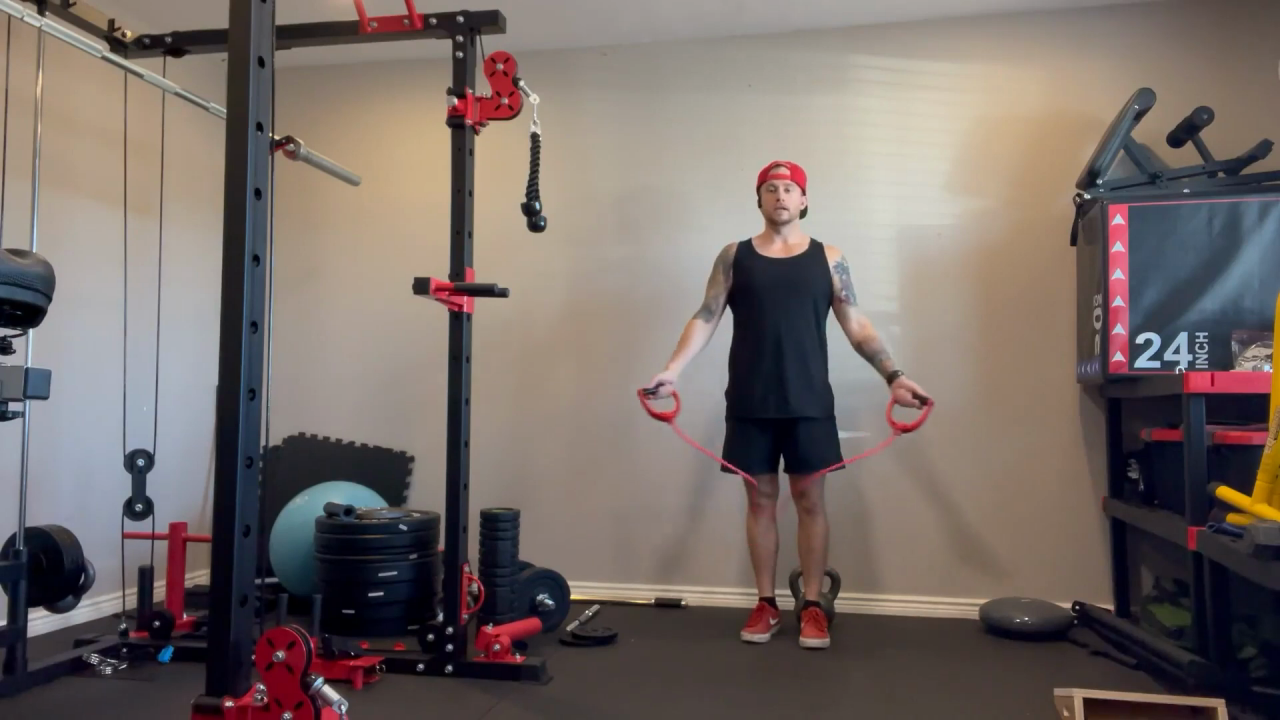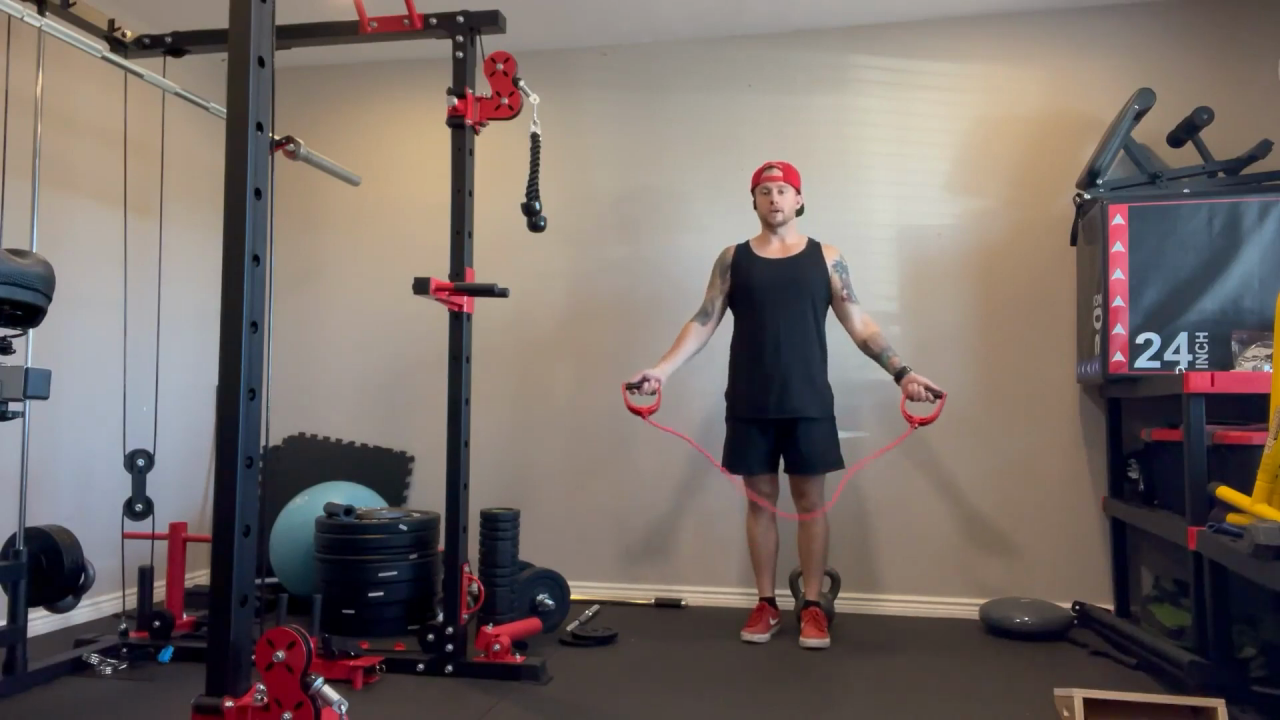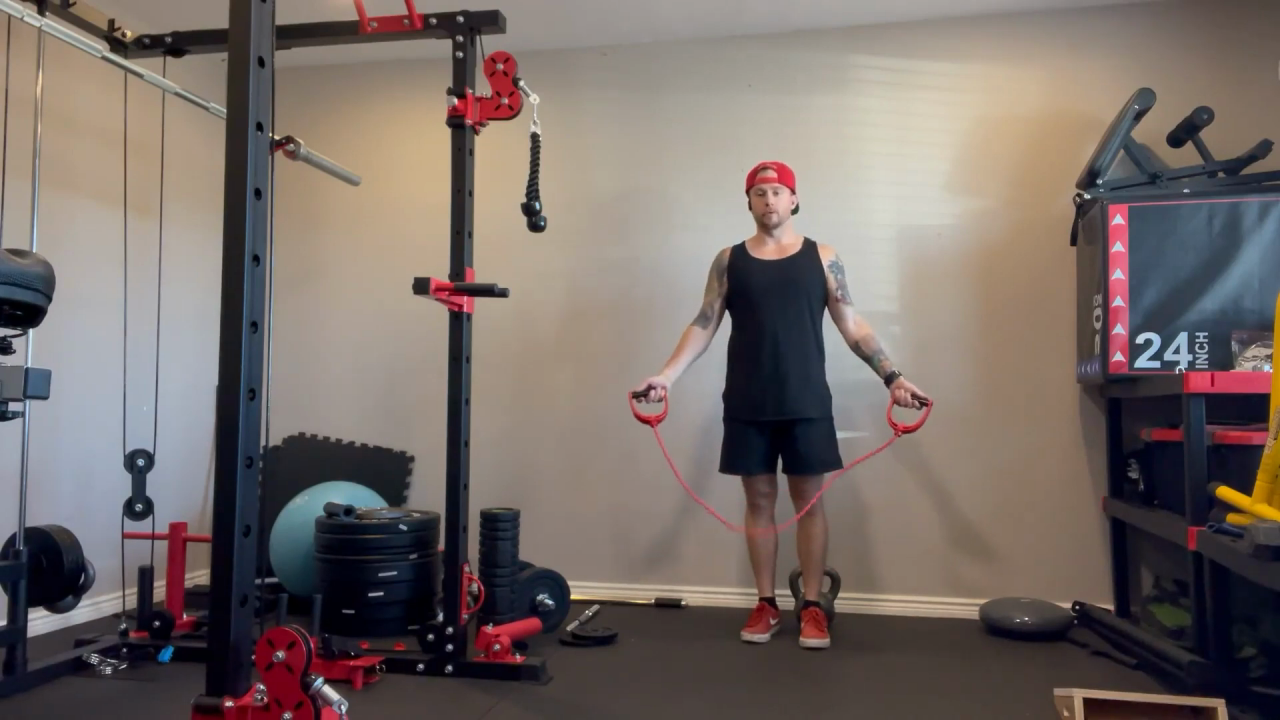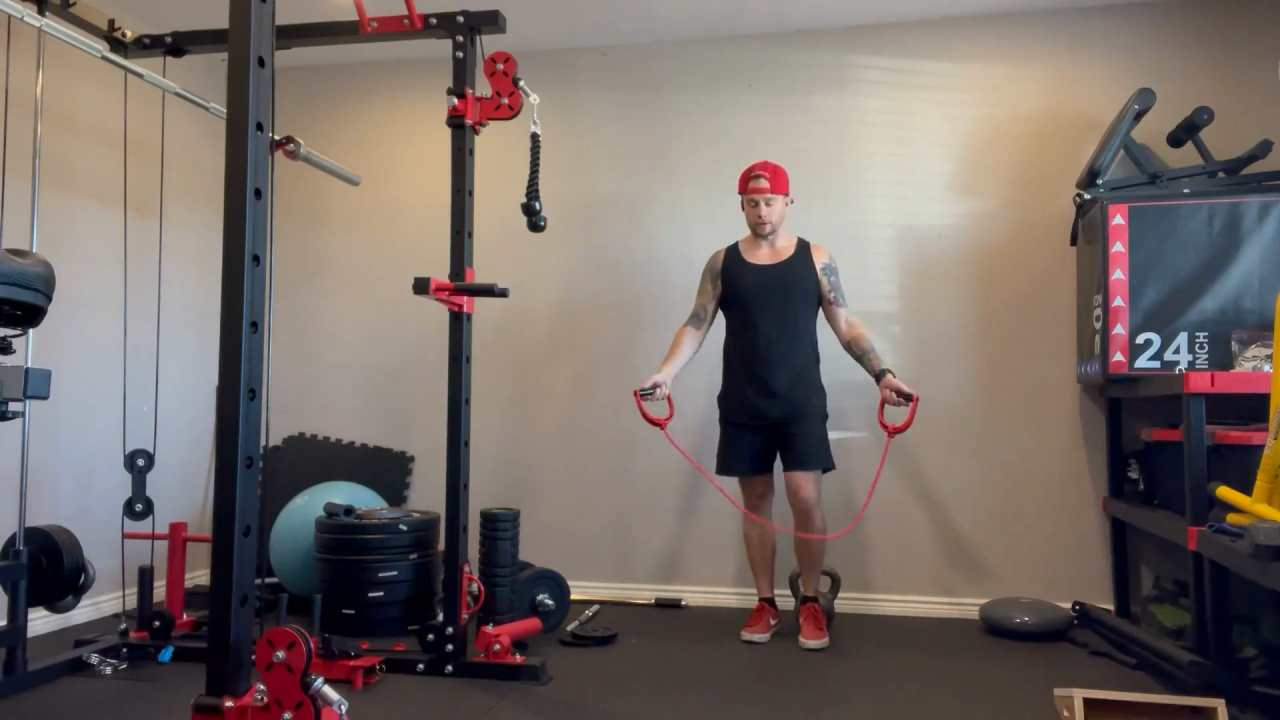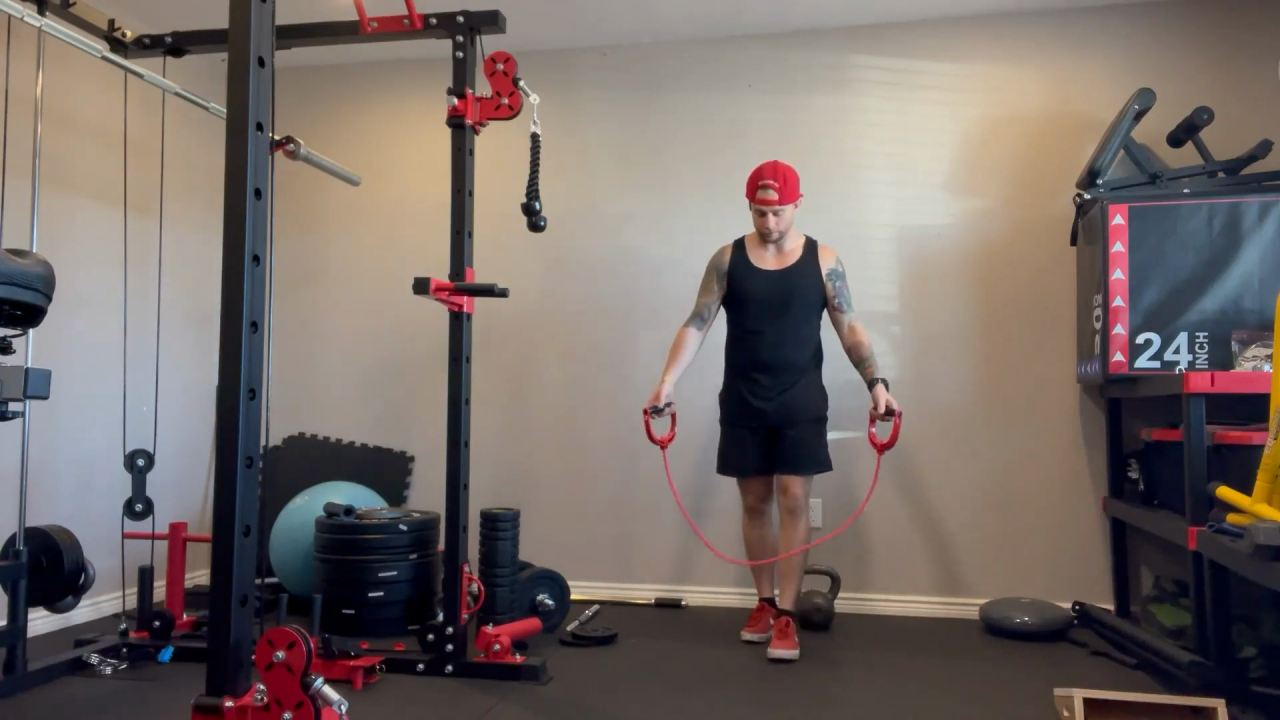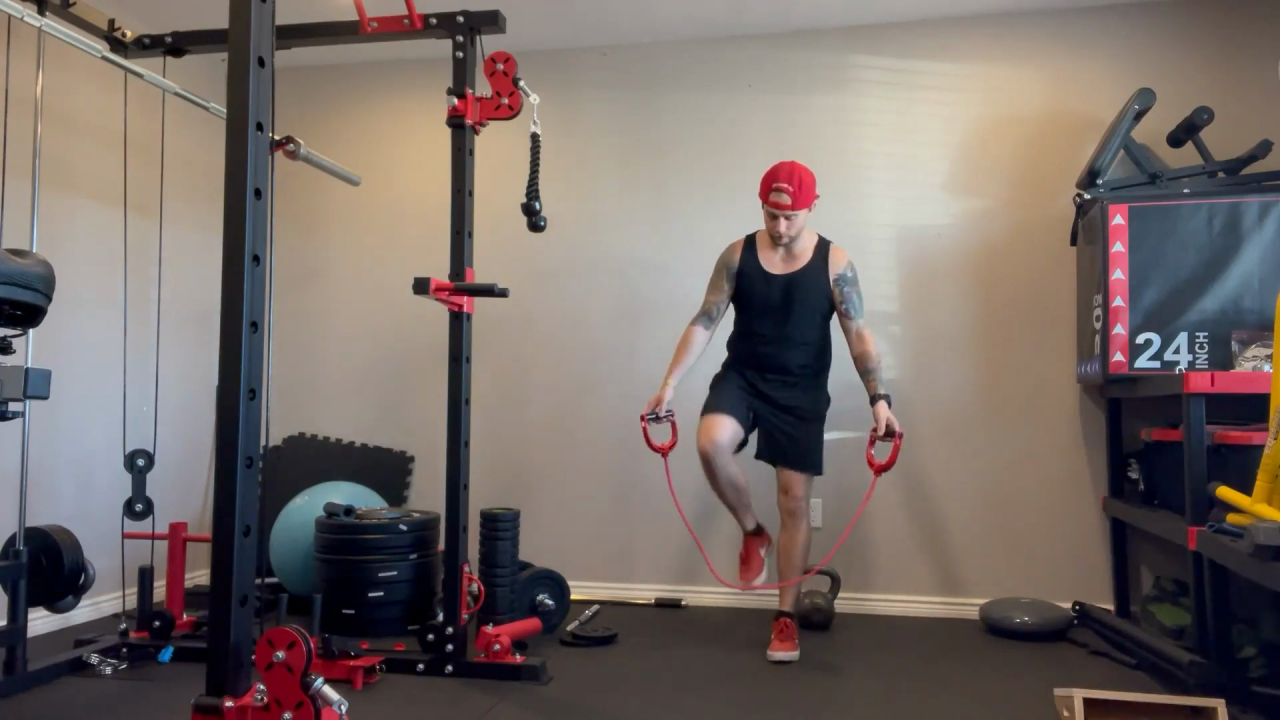
dt=0.3s
person 1, frame 1
left shoulder: (828, 257)
right shoulder: (734, 256)
left elbow: (856, 324)
right elbow: (705, 317)
left wrist: (893, 375)
right wrist: (673, 369)
left hip: (809, 402)
right hip: (749, 402)
left knee: (810, 500)
right knee: (760, 499)
left ankle: (812, 606)
right ankle: (766, 604)
person 1, frame 2
left shoulder: (826, 258)
right shoulder: (732, 259)
left elbow: (859, 324)
right elbow: (704, 321)
left wrist: (902, 372)
right wrist: (663, 368)
left hip: (808, 402)
right hip: (749, 403)
left knee: (810, 501)
right knee: (760, 500)
left ankle: (812, 607)
right ankle: (766, 604)
person 1, frame 3
left shoulder: (823, 257)
right shoulder: (729, 259)
left elbow: (852, 325)
right elbow: (704, 324)
left wrist: (893, 377)
right wrist: (667, 375)
left hip: (807, 402)
right hip: (747, 404)
left knee: (809, 501)
right knee: (758, 501)
left ankle: (812, 607)
right ankle: (766, 604)
person 1, frame 4
left shoulder: (816, 259)
right shoulder: (722, 262)
left elbow: (845, 325)
right elbow: (696, 325)
left wrist: (882, 374)
right wrist: (665, 372)
left hip: (801, 400)
right hip: (742, 403)
left knee: (805, 499)
right knee: (756, 502)
left ankle: (810, 602)
right ankle: (766, 604)
person 1, frame 5
left shoulder: (823, 260)
right shoulder: (727, 259)
left elbow: (849, 328)
right elbow: (697, 324)
left wrist: (876, 383)
right wrist: (668, 381)
left hip: (801, 400)
right hip: (743, 400)
left knee: (793, 501)
right knee: (755, 503)
left ankle: (787, 616)
right ankle: (765, 602)
person 1, frame 6
left shoulder: (835, 263)
right shoulder: (737, 254)
left elbow: (858, 335)
right elbow: (704, 322)
left wrist: (879, 399)
right wrist: (668, 384)
left hip: (801, 391)
right hip: (743, 377)
left knee: (794, 499)
right knee: (711, 442)
left ankle: (785, 617)
right ankle: (752, 534)
